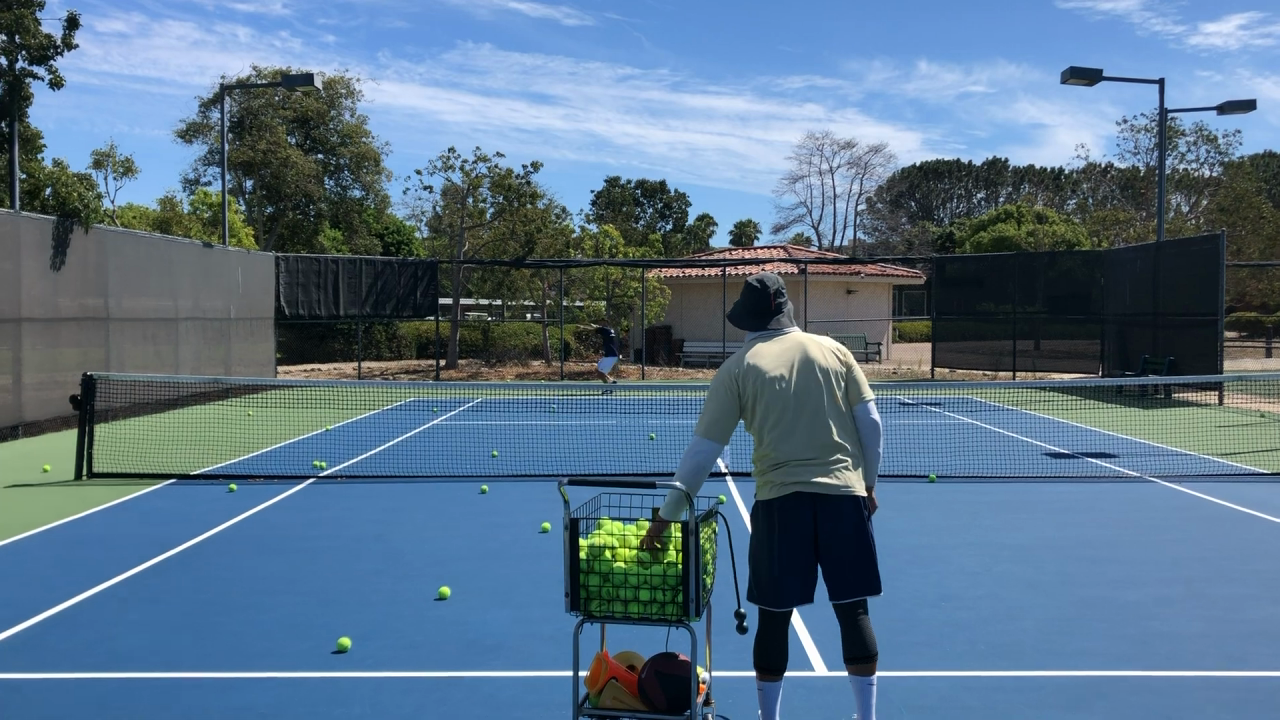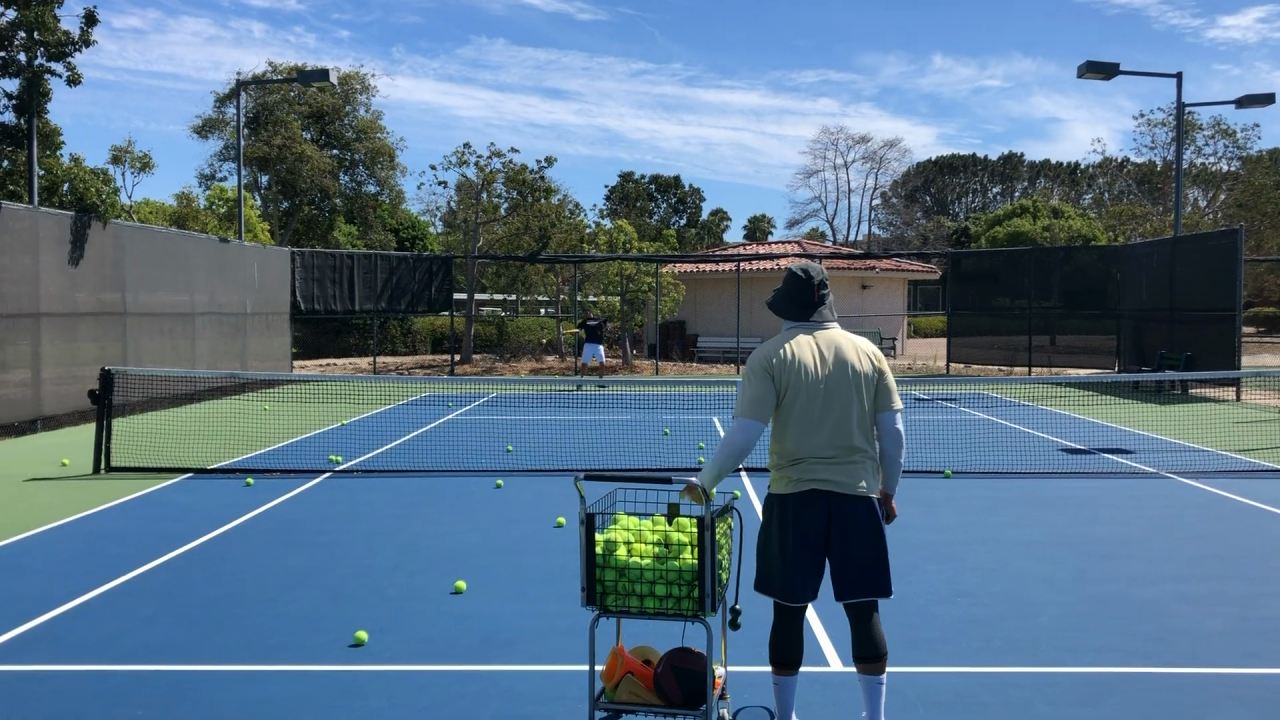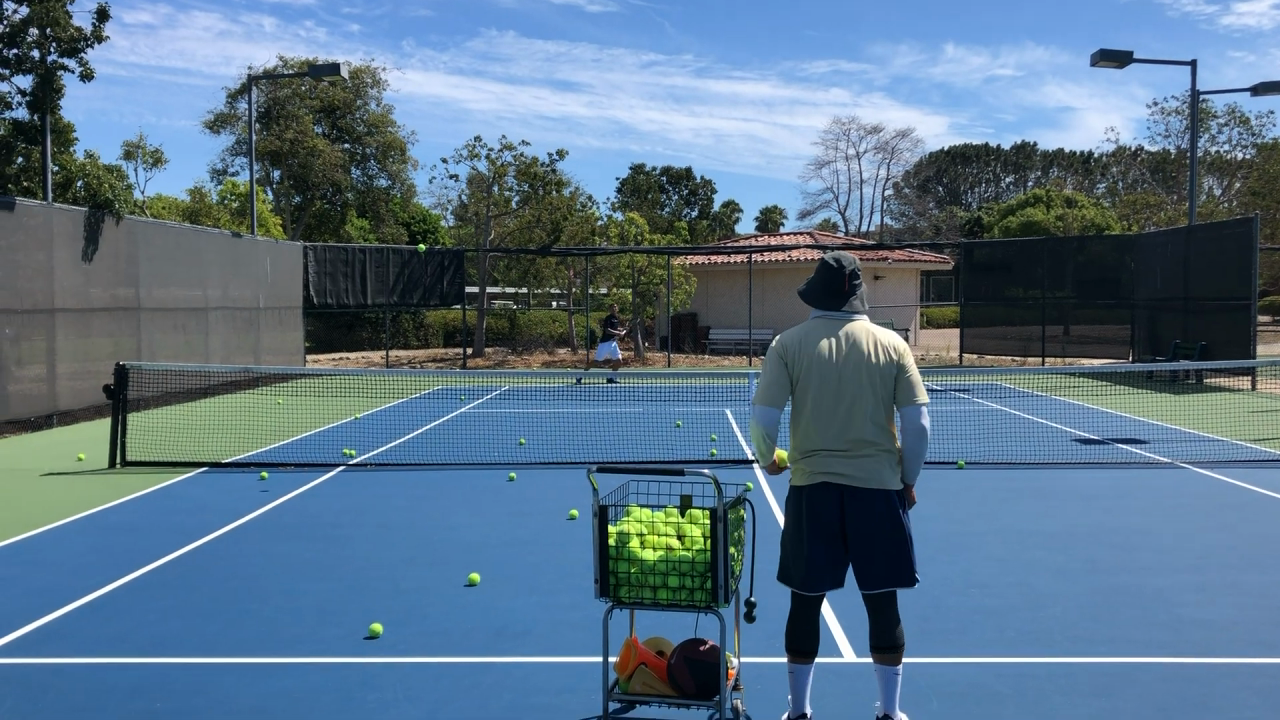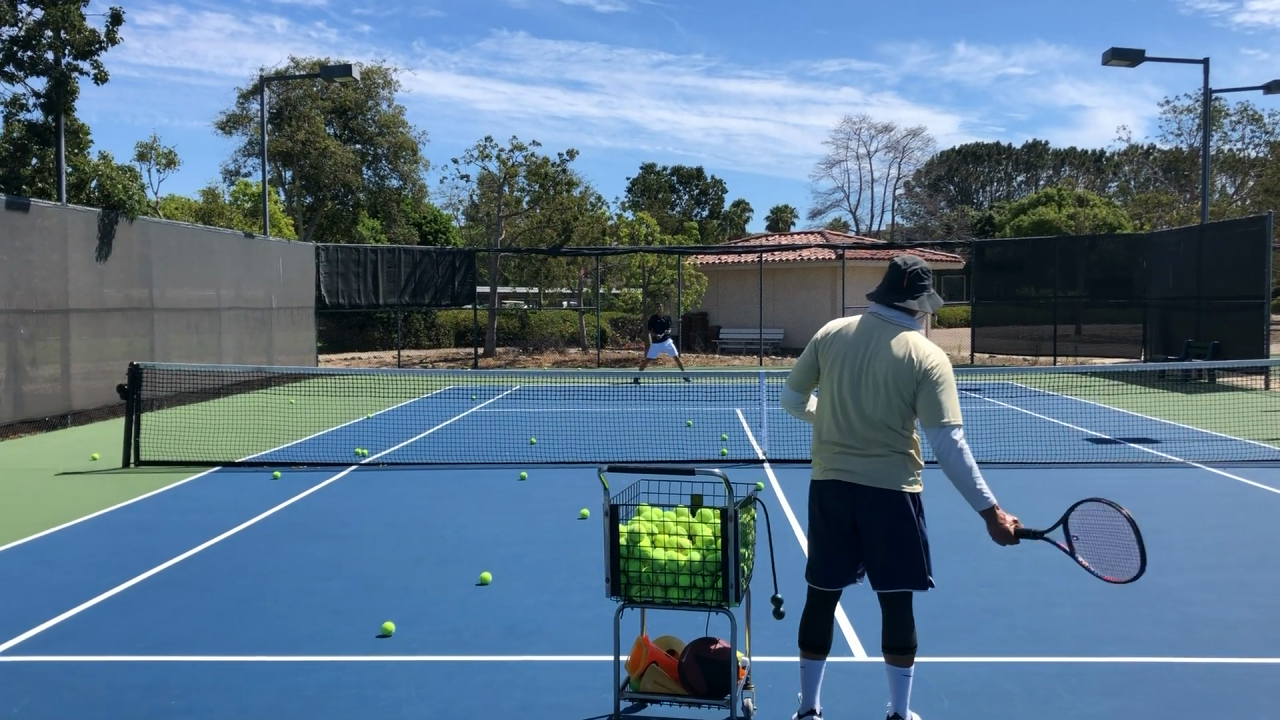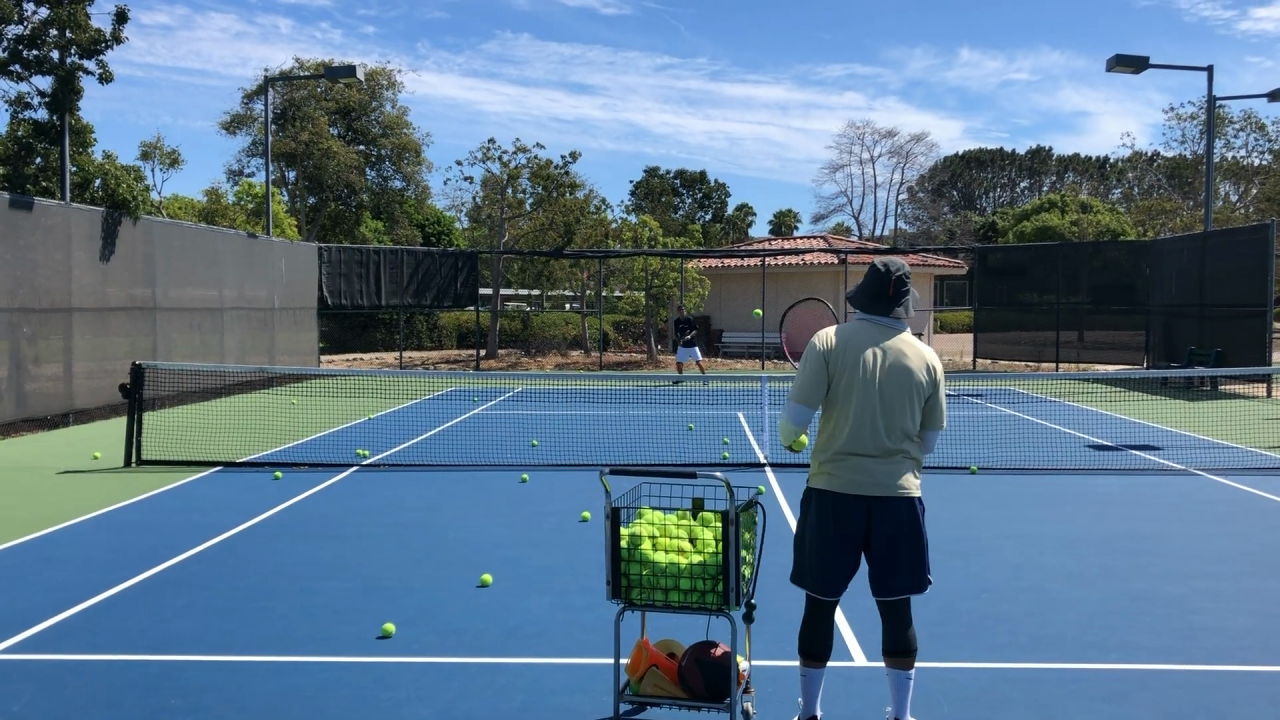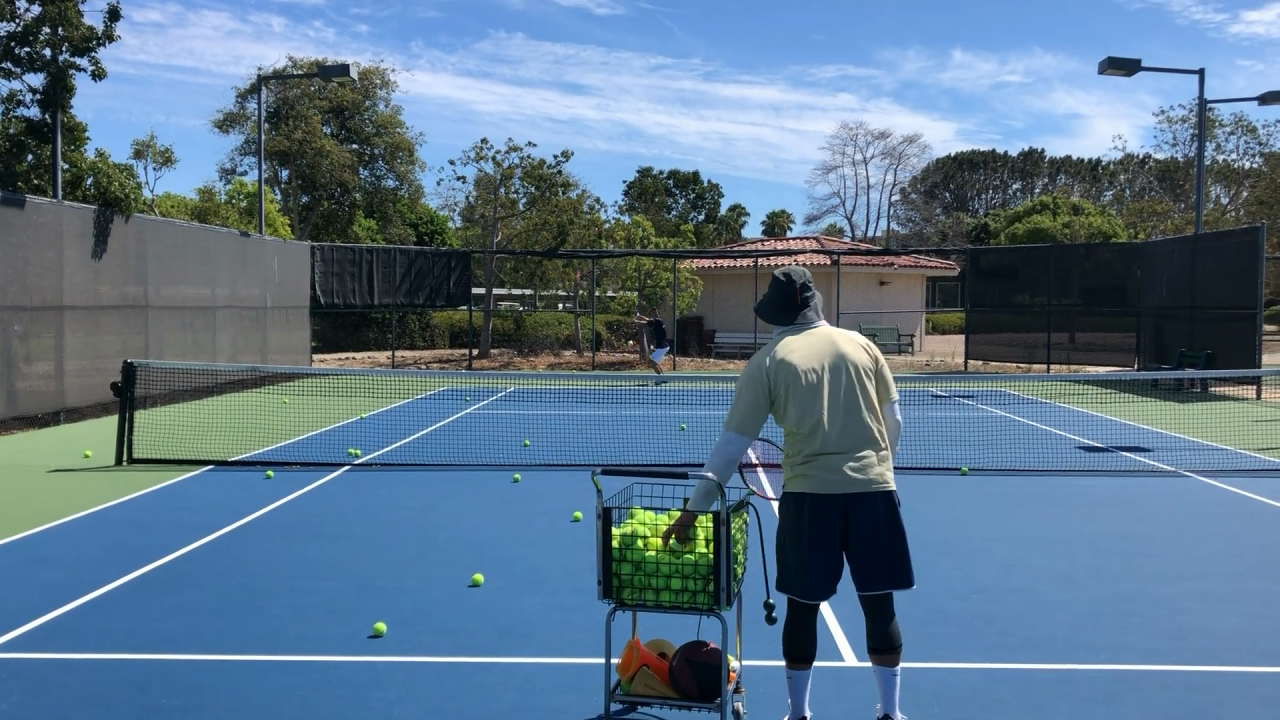
dt=0.5s
person 1, frame 1
left shoulder: (737, 368)
right shoulder: (833, 350)
left elbow: (701, 453)
right elbow: (870, 423)
left wrist: (667, 515)
right wrist: (867, 483)
left hip: (781, 501)
right hip: (843, 496)
left knee: (774, 616)
right knee: (853, 611)
person 1, frame 2
left shoulder: (770, 355)
right shoulder: (867, 351)
left elbow: (744, 434)
right elbow: (893, 432)
left wrist: (702, 484)
right wrist: (887, 492)
left hip: (793, 498)
right hip: (857, 497)
left knee: (788, 611)
right knee: (864, 611)
person 1, frame 3
left shoulder: (788, 344)
right shoulder: (891, 344)
left elbow: (763, 420)
right elbow: (918, 424)
left wrist: (769, 458)
right wrist: (908, 480)
left hip: (812, 489)
right hip: (877, 488)
left knee: (805, 601)
right knee: (882, 602)
person 1, frame 4
left shoulder: (832, 333)
right shoulder: (926, 356)
left elbow: (790, 399)
right elbow: (948, 441)
right wrist: (988, 508)
left hip: (829, 485)
right hip: (890, 491)
left knee: (821, 595)
right knee: (897, 602)
person 1, frame 5
left shoulder: (829, 342)
right shoulder: (924, 357)
left elbow: (794, 417)
right elbow: (929, 437)
left wrist: (789, 440)
left hip: (833, 494)
right hip: (897, 496)
left knee: (820, 606)
right knee: (895, 610)
person 1, frame 6
left shoulder: (766, 362)
right shoulder: (860, 344)
left elbow: (731, 445)
right elbow: (894, 421)
left wrist: (693, 509)
left hip: (809, 496)
right hip: (874, 492)
left knee: (802, 608)
right knee: (880, 606)
